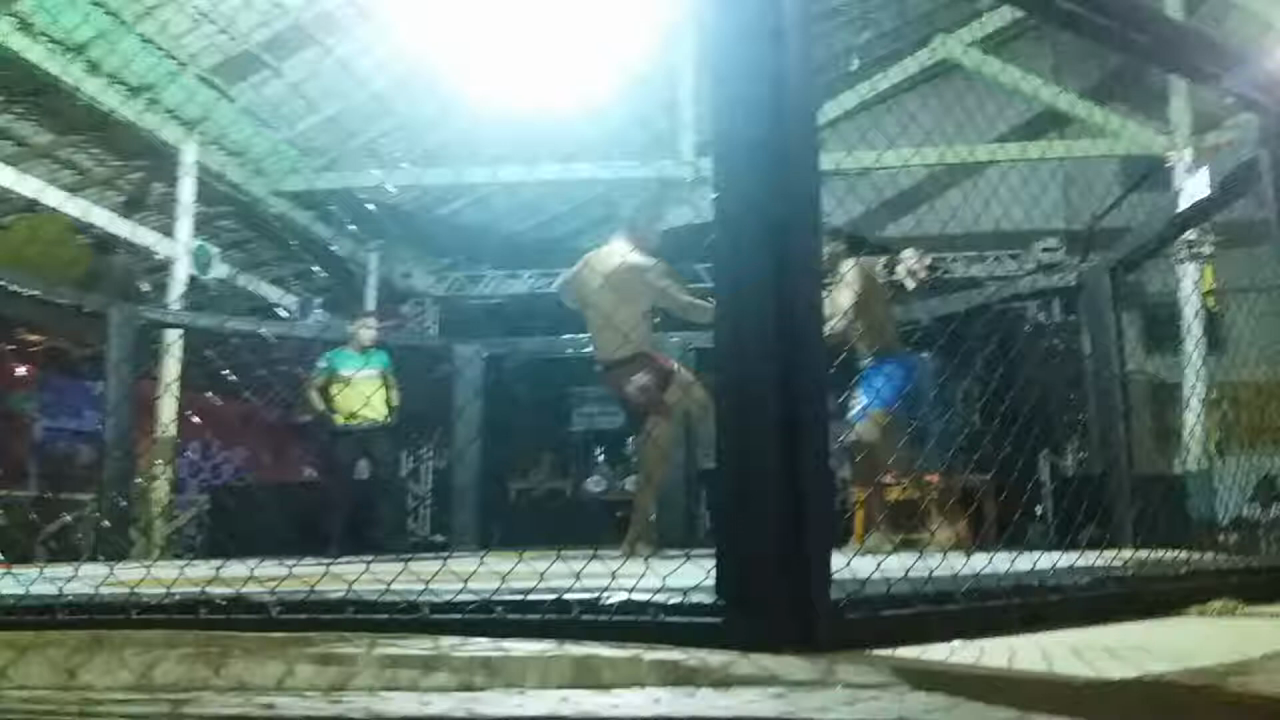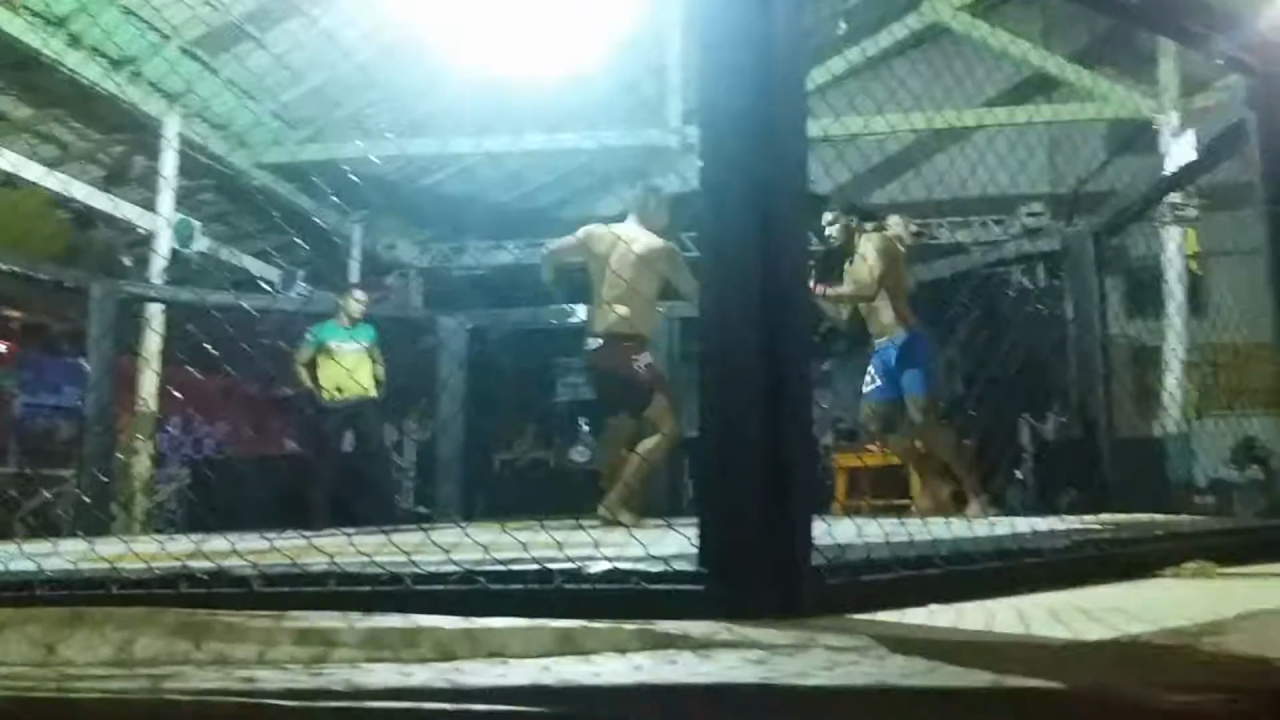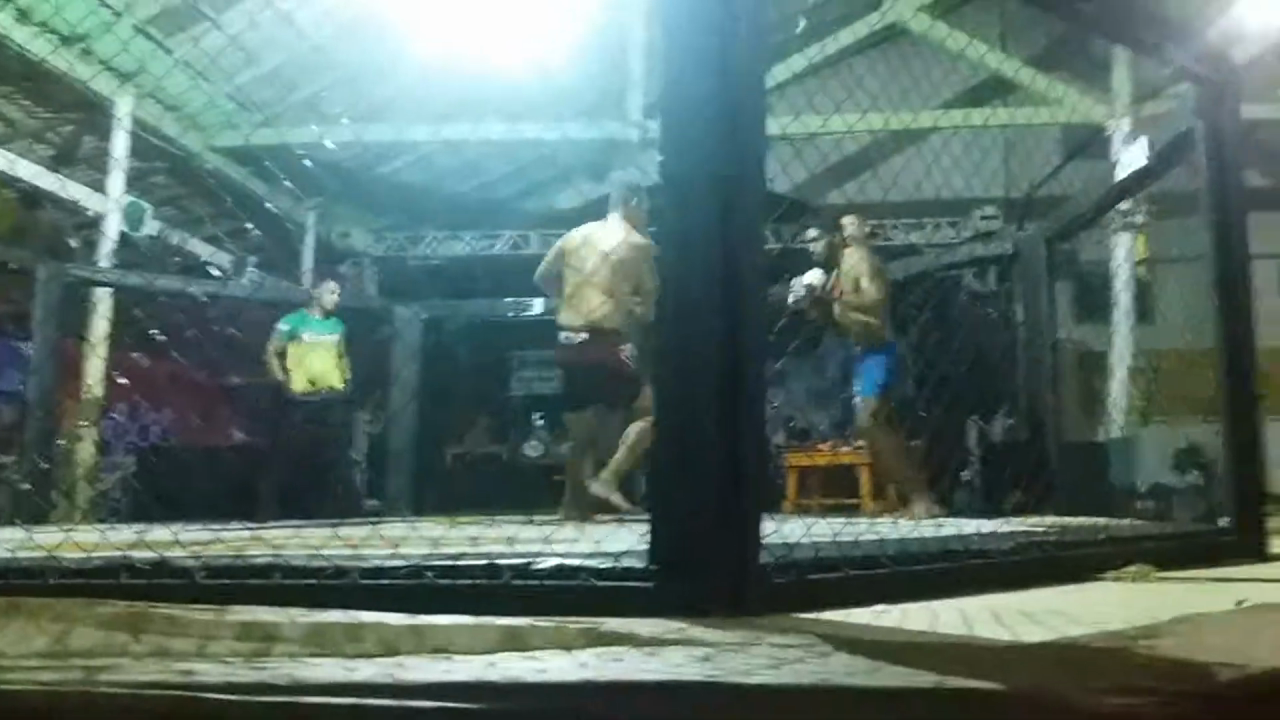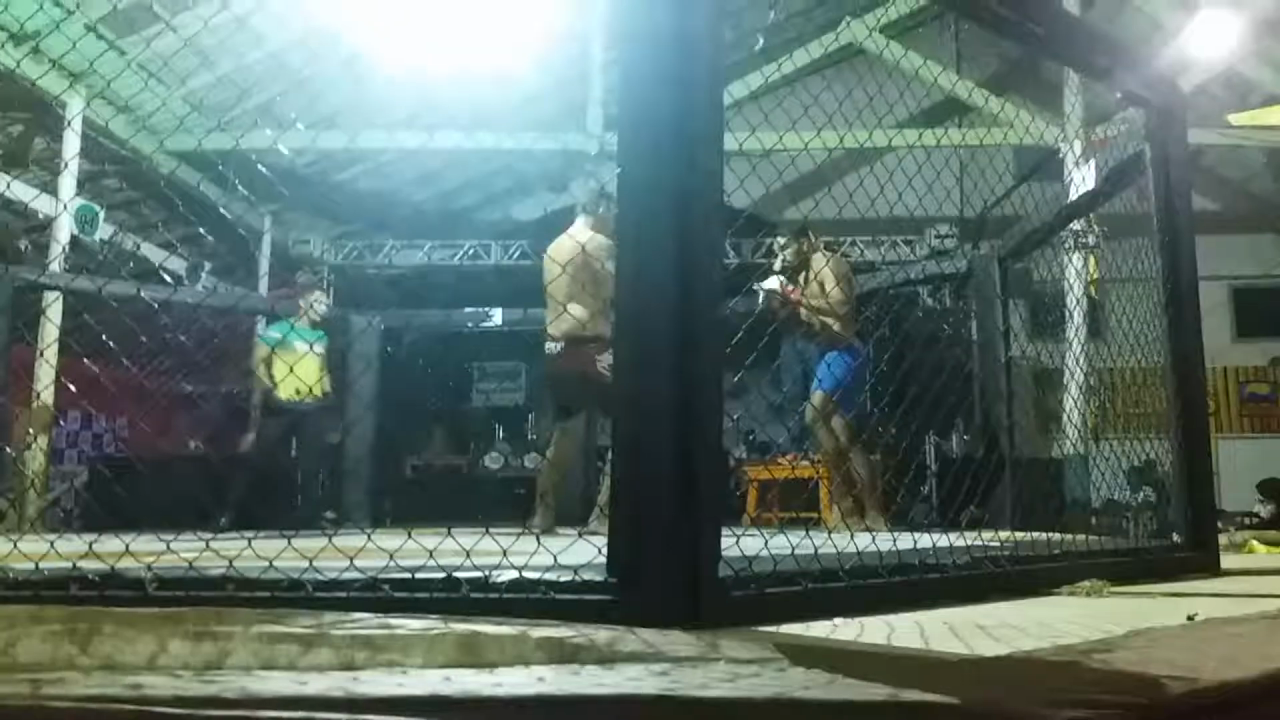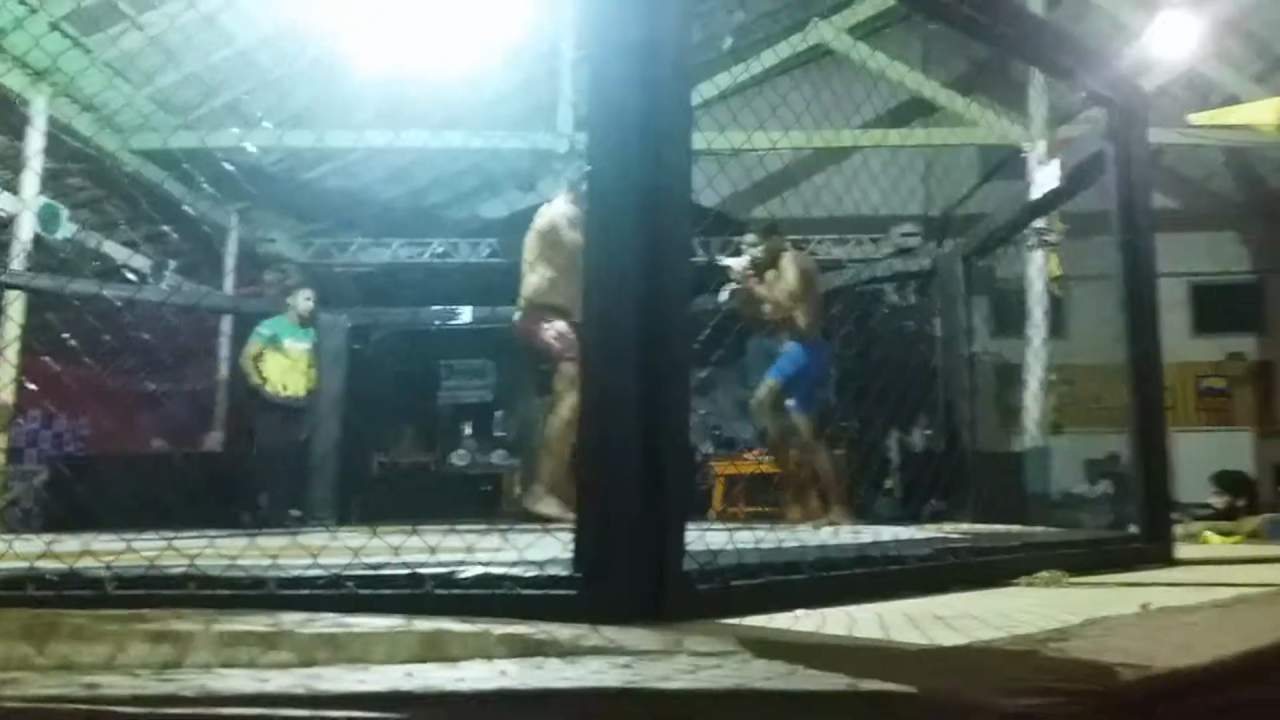
dt=0.2s
person 1, frame 1
left shoulder: (593, 258)
right shoulder: (639, 264)
left elbow: (566, 291)
right elbow: (684, 306)
right wrist: (720, 311)
left hip: (615, 362)
right hip: (633, 365)
left knee: (696, 396)
right knee: (661, 443)
right ankle: (639, 533)
person 1, frame 2
left shoulder: (596, 234)
right shoulder: (663, 248)
left elbow: (550, 254)
right elbow: (692, 292)
left wrist: (549, 281)
left hip: (597, 346)
right hip: (626, 347)
left knee: (619, 428)
right knee: (667, 428)
left ankle: (611, 499)
right ankle: (617, 500)
person 1, frame 3
left shoulder: (572, 238)
right shoulder: (638, 245)
left elbow: (542, 279)
right elbow: (651, 302)
right wrist: (642, 321)
left hip: (569, 341)
right hip: (606, 342)
left knee: (581, 428)
right knee: (651, 413)
left ankle: (572, 504)
right ankle: (608, 480)
person 1, frame 4
left shoulder: (557, 245)
right shoulder: (597, 244)
right elbow: (619, 292)
left hip: (558, 350)
right hip: (586, 348)
left knee: (564, 436)
left ankle: (543, 513)
right ankle: (602, 515)
person 1, frame 5
left shoulder: (556, 216)
right shoulder: (565, 214)
right elbow: (585, 256)
left hip: (552, 318)
right hip: (547, 316)
left knee: (560, 404)
right knee: (573, 396)
left ankle: (551, 491)
right ankle: (544, 491)
person 2, frame 1
left shoulder: (854, 269)
right shoulder: (835, 288)
left elbow: (843, 322)
left hip: (893, 365)
right hip: (873, 369)
left knee: (871, 434)
right knee: (854, 443)
left ankle: (939, 516)
right ankle: (879, 529)
person 2, frame 2
left shoulder: (873, 243)
right shoulder: (850, 266)
left elbow: (866, 289)
right elbow: (845, 316)
left wrist: (819, 290)
right wrist: (822, 299)
left hip: (907, 343)
right hip: (883, 348)
left knee: (923, 419)
right knee: (872, 417)
left ankle: (974, 494)
right ankle: (931, 482)
person 2, frame 3
left shoulder: (856, 259)
right shoulder: (836, 274)
left elbow: (876, 302)
left wrist: (833, 292)
left hip: (879, 351)
right hip: (864, 353)
left knee: (868, 421)
right knee: (873, 425)
left ankle: (921, 497)
right ankle: (914, 496)
person 2, frame 4
left shoulder: (828, 263)
right shoulder: (803, 277)
left elbow: (839, 308)
right elbow: (806, 329)
left wrist: (793, 293)
right wrist: (782, 306)
left hip: (844, 353)
right hip: (834, 355)
left knee: (815, 414)
right knee: (844, 437)
left ankle: (842, 497)
right ankle: (873, 512)
person 2, frame 5
left shoulder: (793, 261)
right shoulder: (769, 275)
left elbow: (789, 299)
right elbow: (767, 320)
left wrist: (750, 285)
right wrist: (743, 290)
left hip: (805, 349)
right hip: (796, 352)
left knee: (762, 402)
right knee: (805, 433)
left ankle: (791, 491)
right ankle: (838, 508)
person 3, frame 1
left shoulder: (381, 358)
right shoulder: (332, 359)
left elbow: (392, 386)
right elbow: (313, 389)
left wrist: (393, 411)
right wrist: (326, 413)
left hip: (378, 429)
right hip: (345, 431)
left knee: (388, 482)
right knee: (341, 486)
left ankle: (389, 539)
right ankle: (337, 542)
person 3, frame 2
left shoulder: (368, 332)
right shoulder: (319, 332)
left elbow: (378, 361)
right elbow: (299, 363)
left wrist: (380, 385)
right wrist: (313, 389)
left hip: (366, 403)
right hip: (333, 406)
left knee: (376, 455)
right knee: (327, 460)
left ankle: (381, 512)
right ankle: (321, 515)
person 3, frame 3
left shoulder: (338, 325)
right shoulder: (292, 322)
right elbow: (271, 353)
left wrist: (347, 380)
right wrist: (284, 382)
left hip: (334, 398)
right hip: (302, 399)
left knee: (337, 453)
right knee: (287, 452)
left ankle: (346, 505)
right ankle: (270, 506)
person 3, frame 4
left shoulder: (321, 337)
right shoulder: (280, 330)
right elbow: (258, 362)
left wrist: (328, 394)
right wrist: (269, 392)
left hip: (312, 409)
right hip: (282, 407)
left knee: (311, 463)
right knee: (265, 459)
left ankle: (310, 514)
right ankle: (233, 510)
person 3, frame 5
left shoulder: (309, 333)
right shoulder: (270, 327)
right elbow: (246, 358)
left wrist: (312, 390)
right wrist: (259, 385)
left hip: (298, 404)
right hip: (272, 402)
left knee: (293, 458)
right knee: (269, 453)
left ankle: (286, 510)
right ankle: (261, 509)
